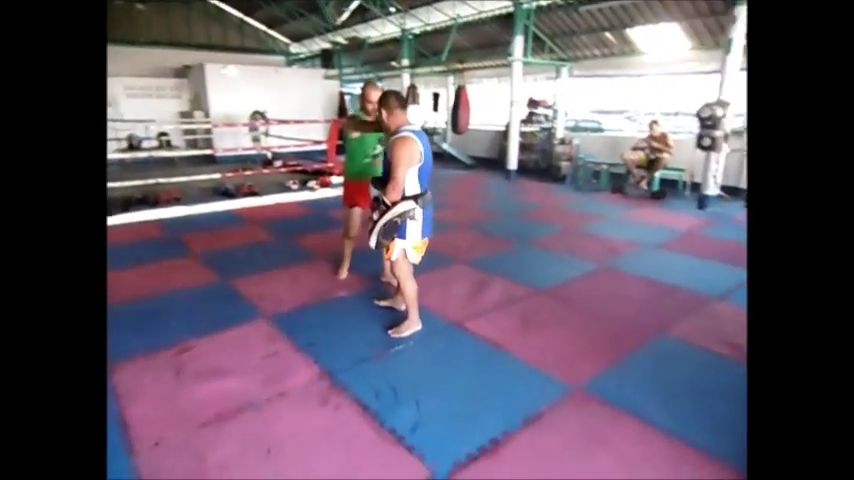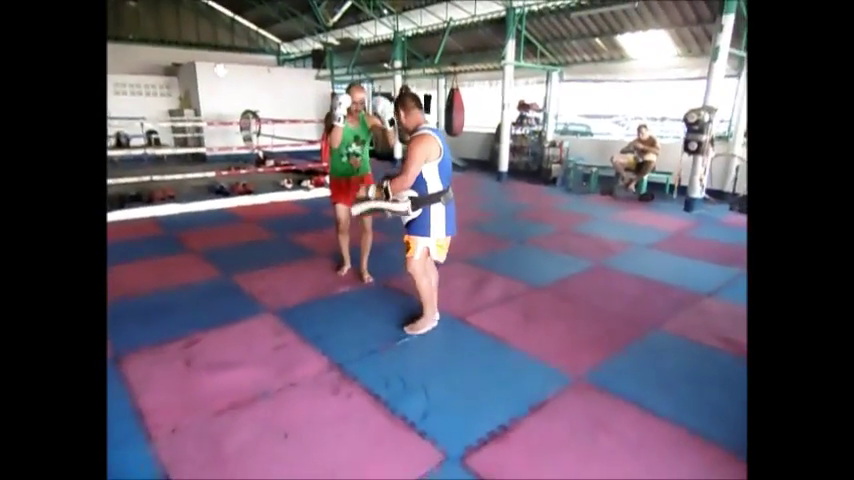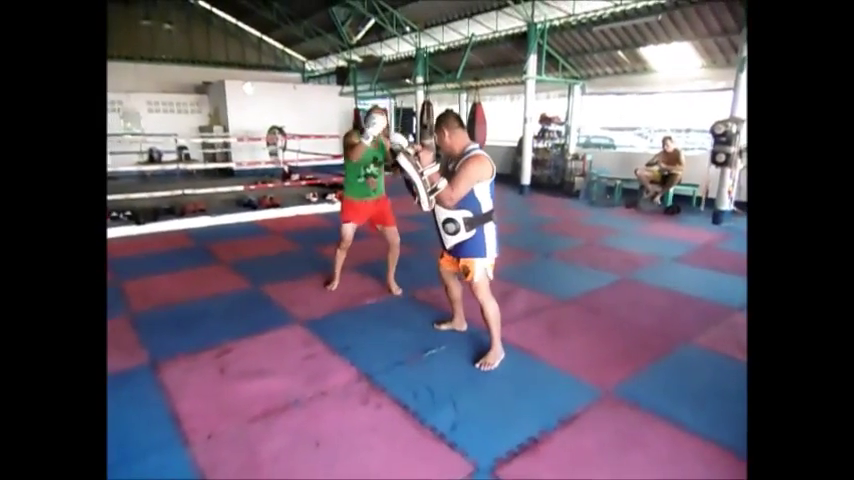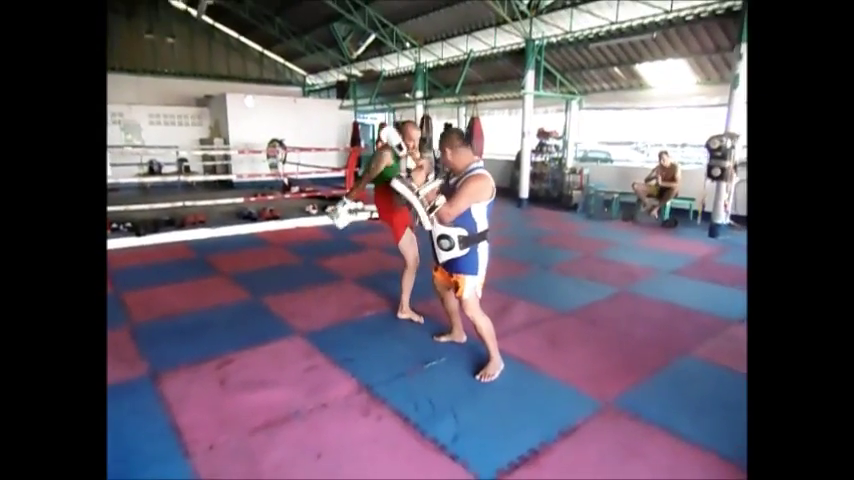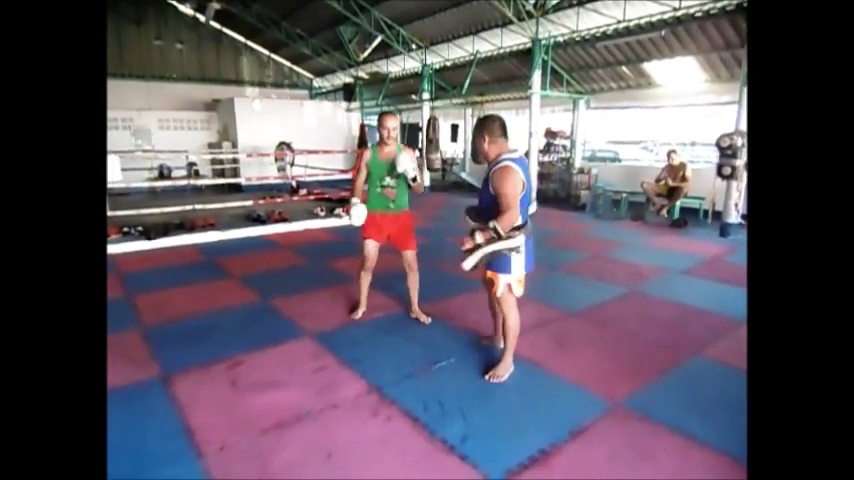
dt=0.5s
person 1, frame 1
left shoulder: (403, 142)
right shoulder: (418, 135)
left elbow: (395, 189)
left hip: (408, 216)
right hip: (414, 211)
left knee: (401, 268)
right knee: (399, 262)
left ankle: (413, 320)
right ankle: (398, 299)
person 1, frame 2
left shoulder: (421, 140)
right shoulder: (432, 135)
left elbow: (404, 182)
left wrist: (374, 191)
left hip: (430, 214)
right hip: (433, 210)
left knee: (415, 266)
right knee: (426, 263)
left ankle: (428, 316)
right ankle: (432, 311)
person 1, frame 3
left shoulder: (476, 161)
right shoulder: (453, 158)
left elbow: (449, 198)
right elbow: (439, 195)
left wrist: (428, 168)
right wrist: (424, 168)
left hip: (477, 237)
right hip: (456, 235)
left knee: (482, 294)
right knee: (447, 274)
left ankle: (496, 347)
right ankle: (458, 321)
person 1, frame 4
left shoulder: (478, 180)
right shoulder: (456, 175)
left elbow: (446, 215)
right elbow: (441, 204)
left hip: (471, 253)
left knee: (471, 309)
right knee: (443, 288)
left ankle: (495, 359)
right ankle: (457, 332)
person 1, frame 5
left shoulder: (504, 171)
right shoulder: (517, 161)
left elbow: (509, 217)
right elbow: (526, 193)
left wrist: (476, 238)
left hip: (509, 248)
left knee: (505, 303)
right knee: (495, 293)
left ankle: (507, 361)
right ankle: (499, 336)
person 2, frame 1
right shoulder: (354, 120)
right elbow: (369, 132)
right hip: (355, 182)
right knee: (352, 231)
left ankle: (386, 272)
right ankle: (345, 263)
person 2, frame 2
left shoulder: (369, 119)
right shoulder: (333, 117)
left elbow: (392, 142)
right elbow: (333, 145)
left wrist: (387, 122)
right wrist: (338, 118)
left hip: (363, 178)
right hip: (340, 180)
left knee: (368, 225)
right knee: (342, 226)
left ankle: (364, 266)
right ankle: (346, 262)
person 2, frame 3
left shoulder: (384, 142)
right shoulder: (351, 138)
right elbow: (352, 157)
right wrist: (368, 136)
left hip: (378, 200)
right hip: (354, 201)
left knee: (394, 240)
right knee: (345, 244)
left ankle: (391, 281)
right ankle: (336, 278)
person 2, frame 4
left shoulder: (414, 154)
right shoulder: (386, 154)
left elbow: (421, 174)
right elbow: (365, 179)
right wrist: (347, 199)
left hip: (400, 208)
right hip: (388, 197)
left knee: (413, 261)
left ankle: (404, 308)
person 2, frame 5
left shoulder: (407, 153)
right shoulder: (367, 154)
left elbow: (419, 190)
right elbow: (359, 183)
left wrist: (413, 176)
right wrist: (355, 201)
left hip: (401, 216)
right hip: (375, 216)
left knee: (411, 265)
right knee: (367, 264)
left ankle: (415, 308)
right ankle: (362, 304)
